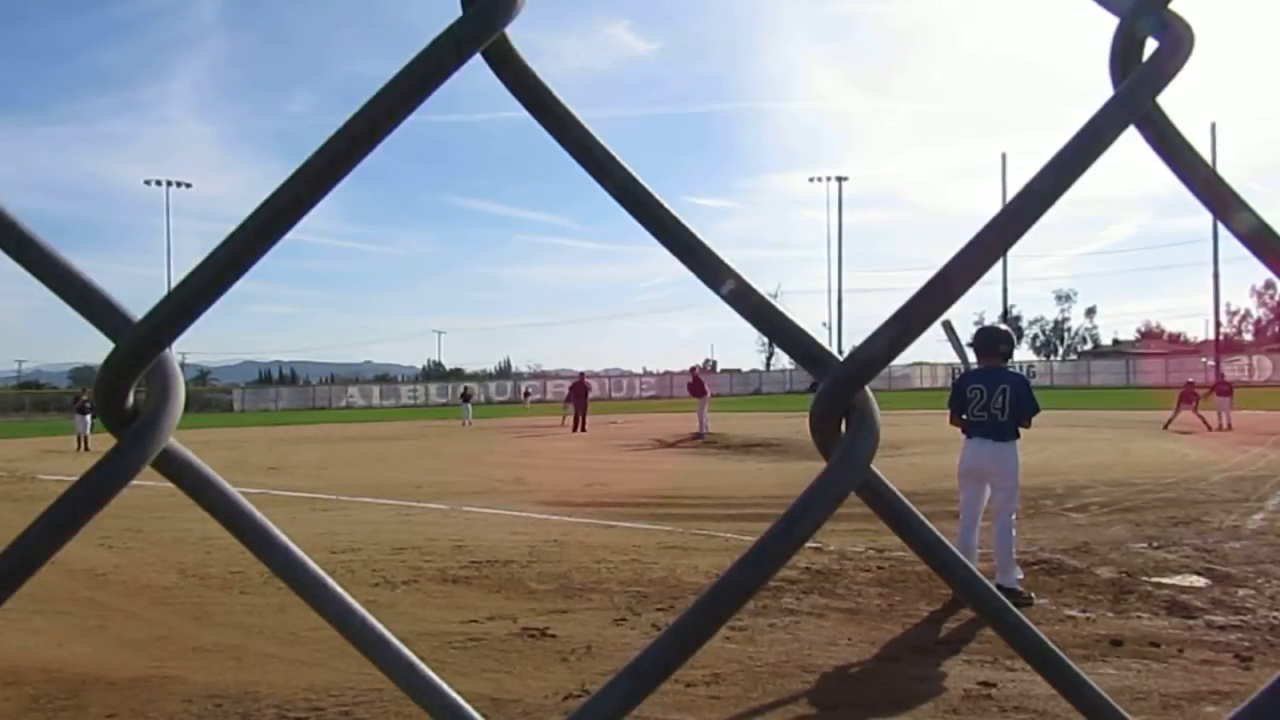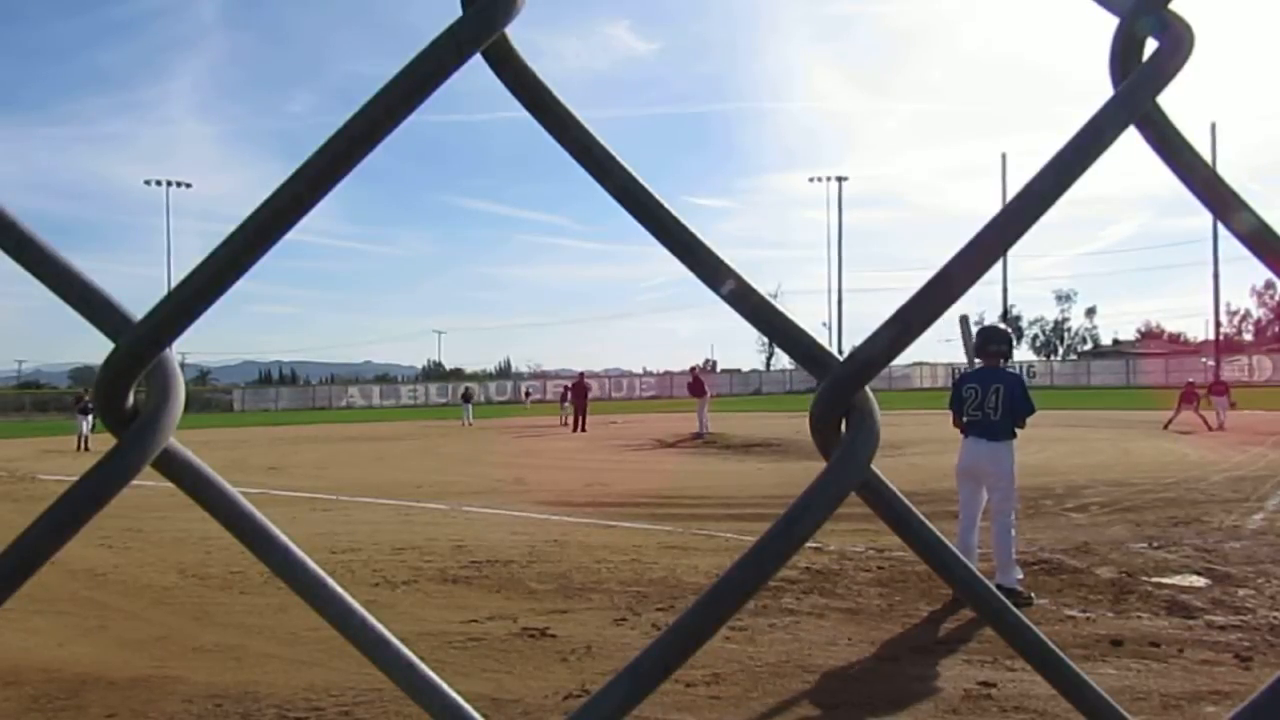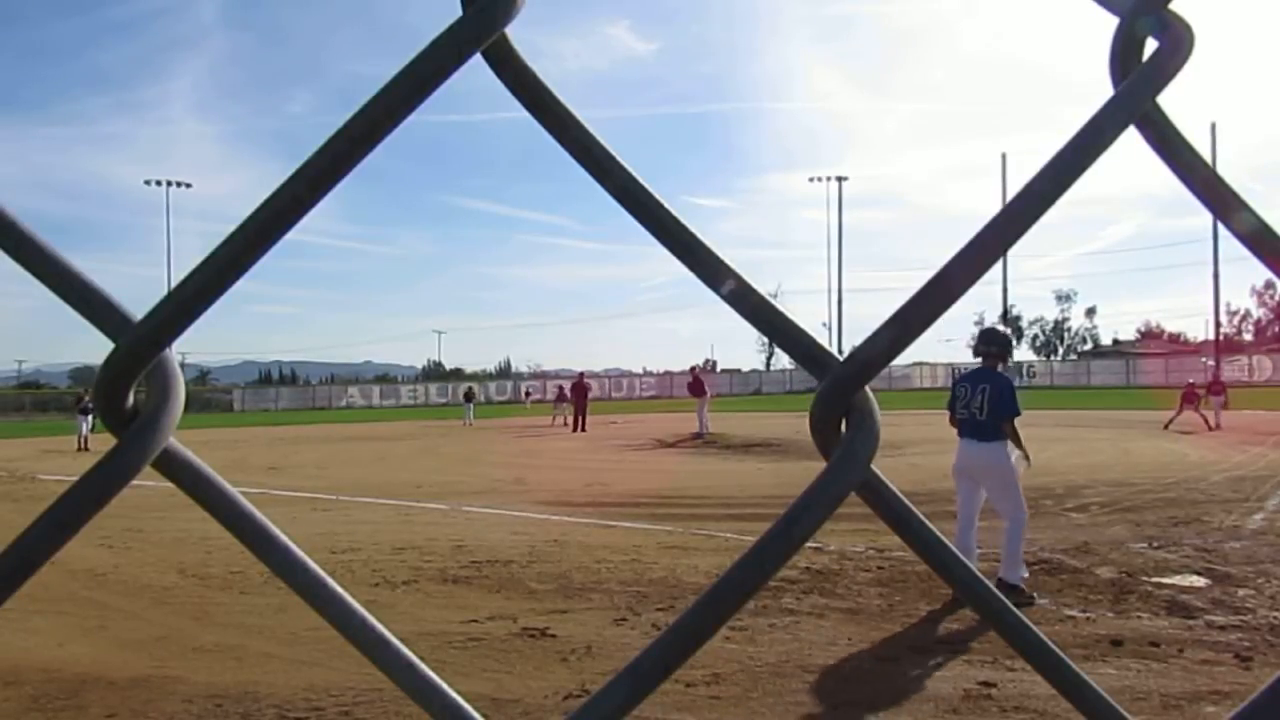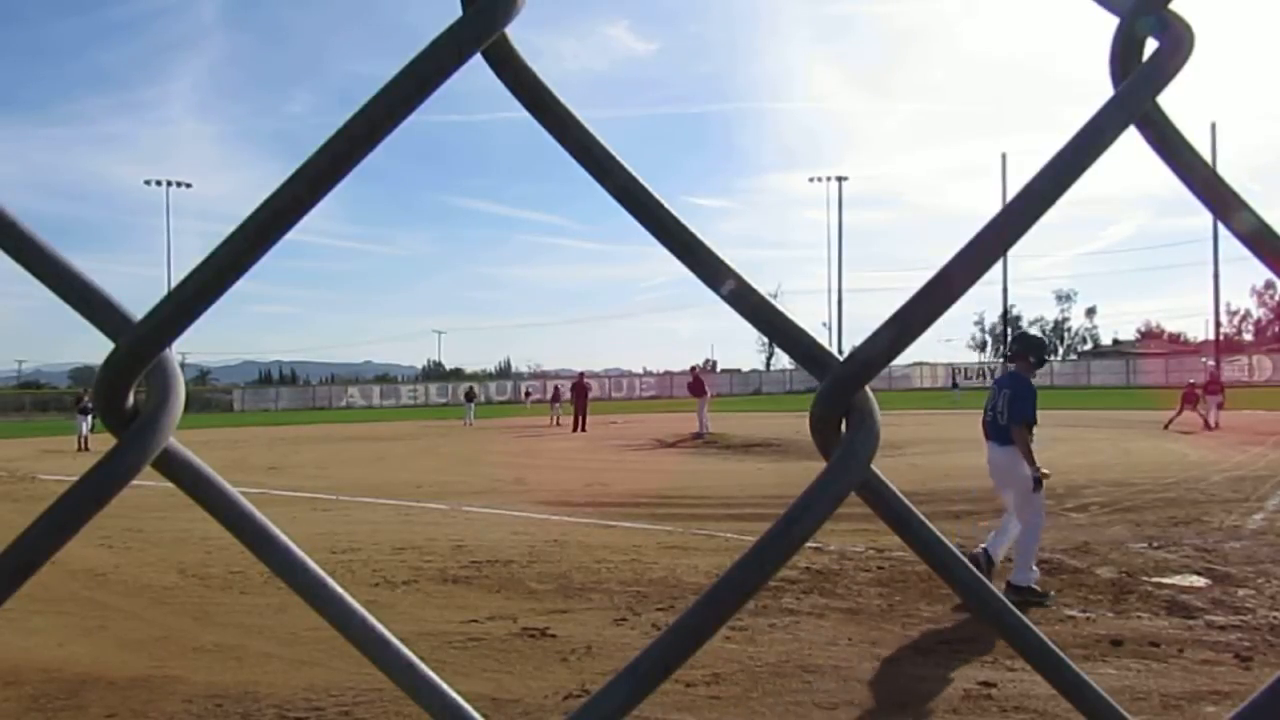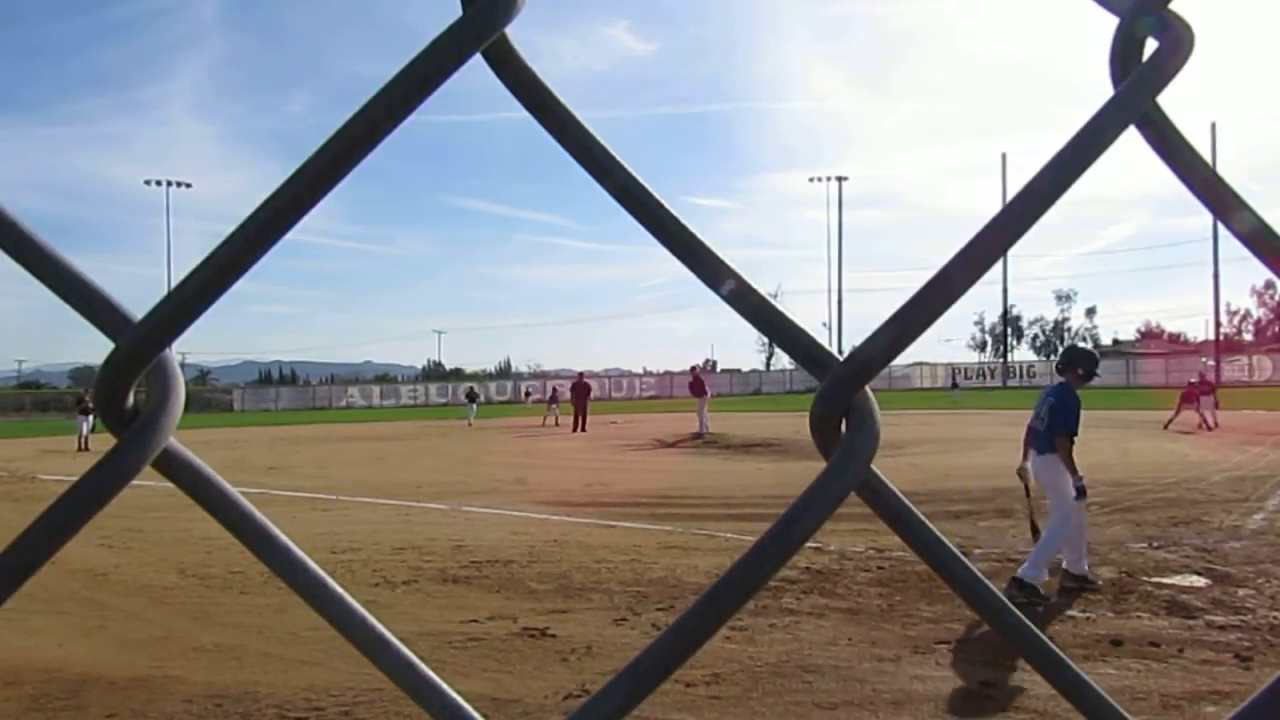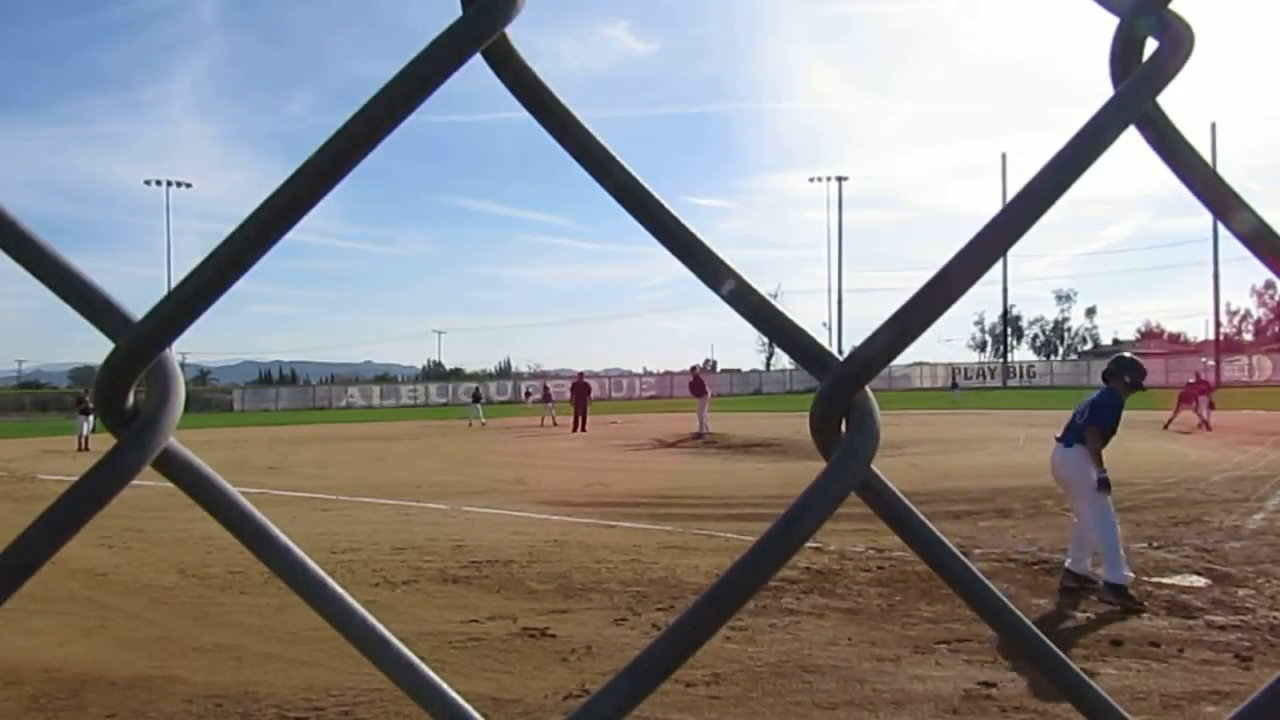
dt=0.4s
person 1, frame 1
left shoulder: (966, 380)
right shoulder: (1017, 381)
left elbow: (954, 419)
right elbow: (1026, 422)
left hip: (972, 451)
right hip: (1003, 452)
left knee: (968, 517)
right knee: (1004, 519)
right ankle: (1006, 583)
person 1, frame 2
left shoulder: (964, 380)
right shoulder: (1012, 381)
left elbow: (957, 422)
right elbow: (1021, 422)
left hip: (969, 450)
right hip: (998, 451)
left knee: (967, 517)
right knee: (1003, 519)
right ankle: (1006, 584)
person 1, frame 3
left shoulder: (962, 380)
right shoulder: (1002, 382)
left elbow: (953, 420)
right elbow: (1007, 425)
right wrist: (1023, 450)
left hip: (965, 451)
right hip: (994, 452)
left knee: (966, 518)
right knee: (1016, 516)
right ankle: (1009, 580)
person 1, frame 4
left shoulder: (999, 382)
right shoulder: (1025, 387)
left elbow: (986, 421)
right elbow: (1019, 432)
right wrist: (1035, 468)
left hip: (994, 453)
right hip: (1014, 456)
left knee: (1016, 516)
right knee: (1032, 520)
left ankle: (985, 556)
right ankle: (1020, 583)
person 1, frame 5
left shoulder: (1050, 393)
right shoulder: (1069, 399)
left elbow: (1031, 429)
right elbow: (1062, 443)
left wrist: (1025, 461)
right wrist: (1077, 479)
left hip: (1039, 459)
right hip: (1052, 462)
left knee: (1074, 515)
right knee: (1062, 524)
left ankle: (1075, 572)
right ankle: (1024, 580)
person 1, frame 6
left shoulder: (1099, 397)
right shoulder: (1112, 399)
right elbow: (1092, 434)
left wrist: (1094, 470)
right wrist: (1101, 472)
left hip: (1061, 455)
right hip: (1076, 457)
left knee: (1086, 517)
right knee: (1104, 519)
left ankle: (1075, 572)
right ankle: (1115, 584)
